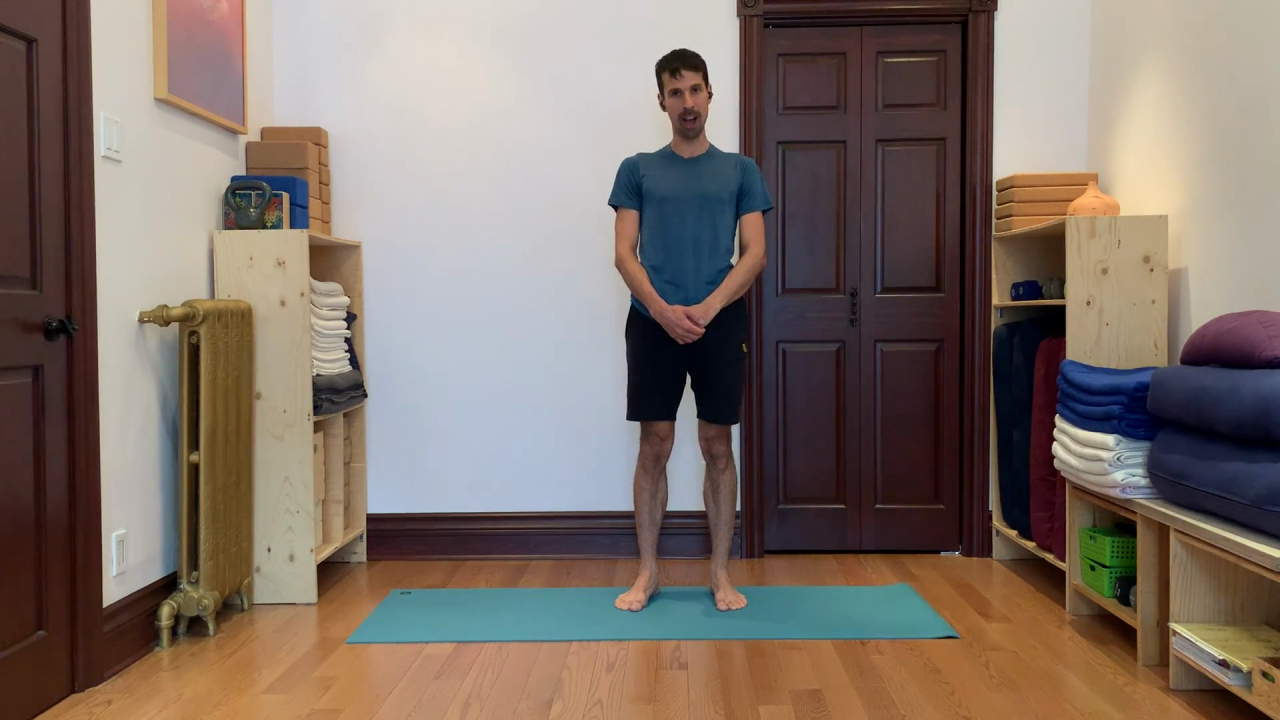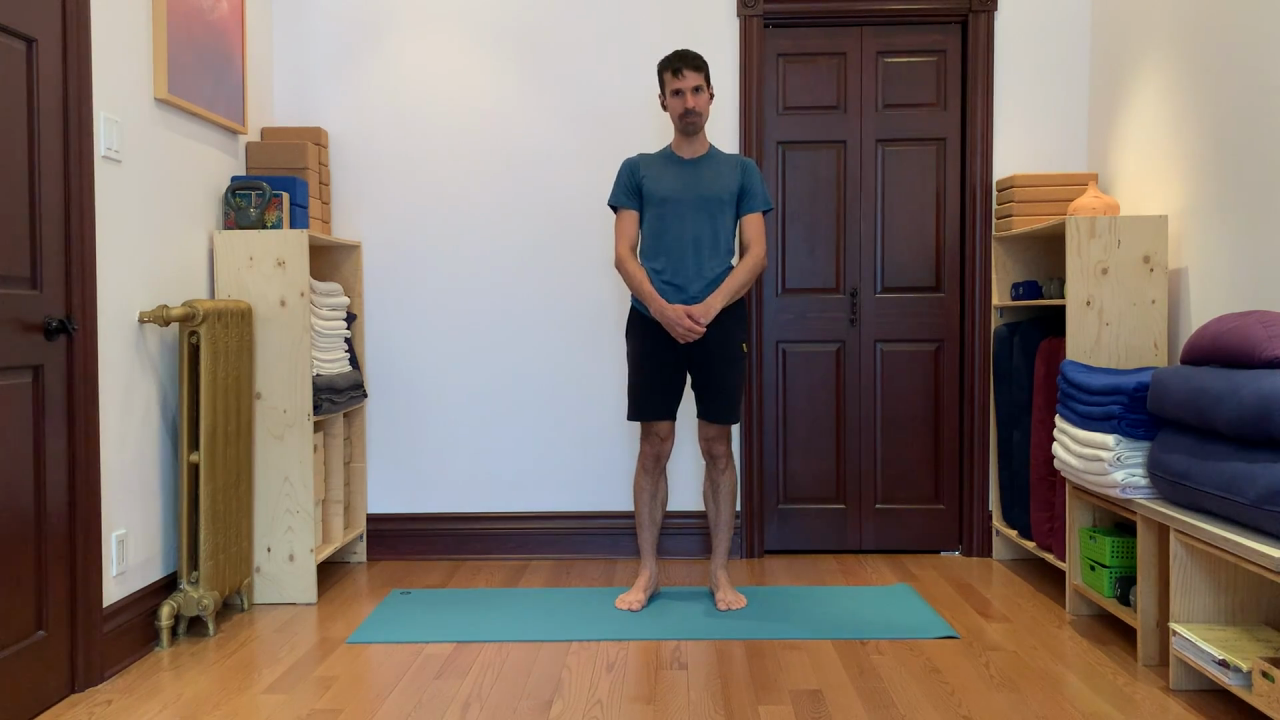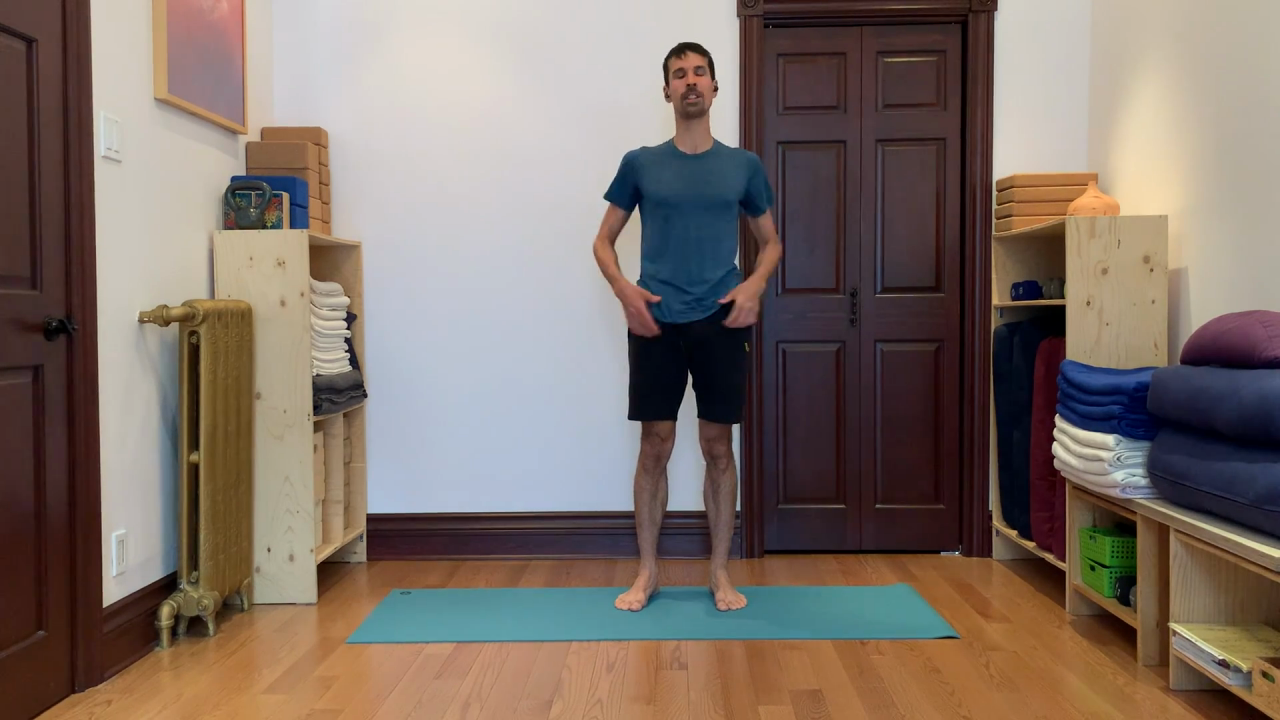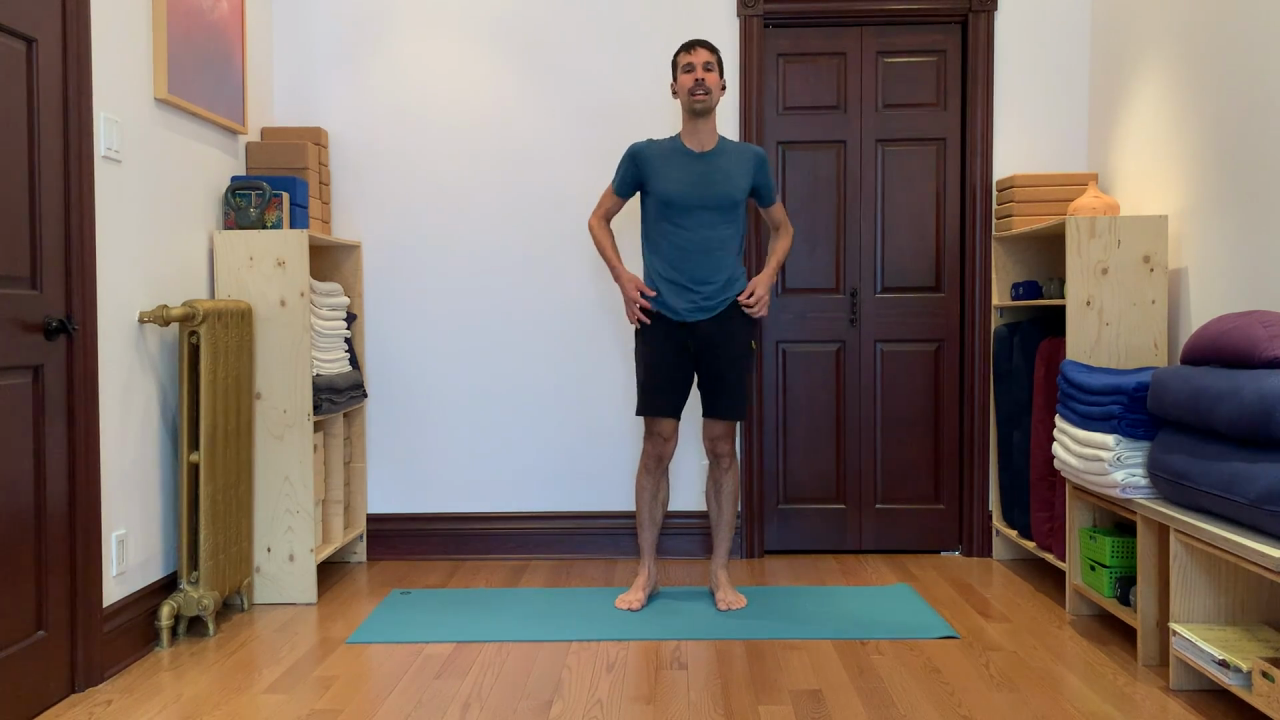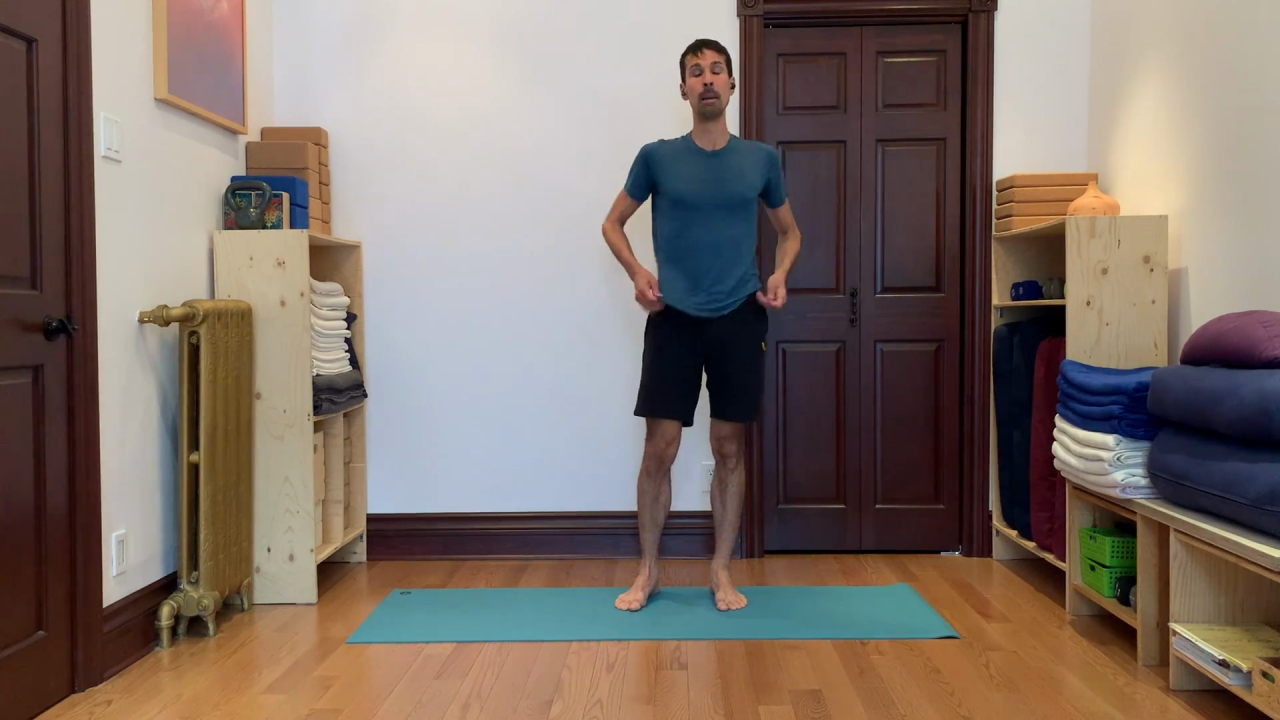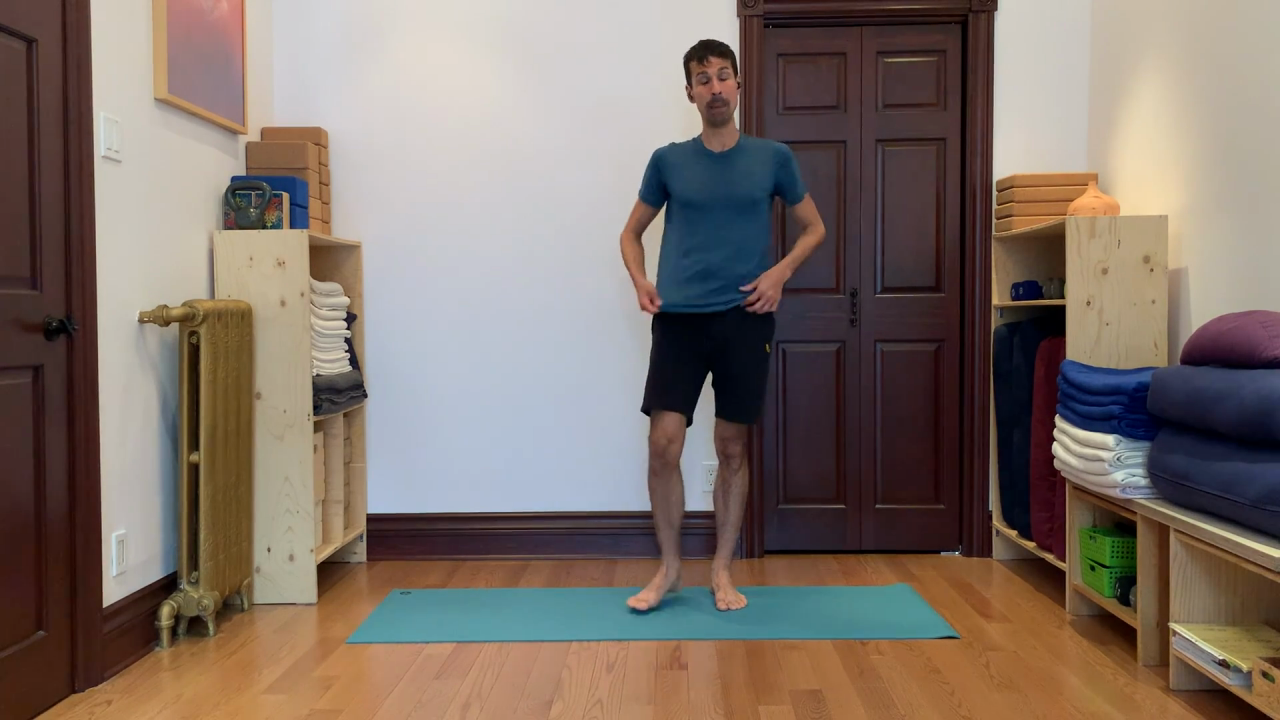
dt=0.2s
person 1, frame 1
left shoulder: (739, 170)
right shoulder: (637, 169)
left elbow: (754, 254)
right elbow: (624, 254)
left wrist: (707, 308)
right wrist: (662, 310)
left hip: (720, 322)
right hip: (653, 322)
left knee: (717, 447)
right knee: (653, 446)
left ankle: (720, 571)
right ankle: (647, 571)
person 1, frame 2
left shoulder: (740, 170)
right shoulder: (638, 170)
left elbow: (755, 253)
right elbow: (625, 256)
left wrist: (713, 302)
right wrist: (661, 306)
left hip: (720, 322)
right hip: (655, 321)
left knee: (717, 446)
right knee: (654, 445)
left ankle: (720, 571)
right ankle: (648, 570)
person 1, frame 3
left shoulder: (744, 165)
right shoulder: (640, 163)
left elbow: (771, 242)
right elbow: (602, 239)
left wrist: (755, 286)
right wrist: (623, 290)
left hip: (722, 323)
right hip: (656, 323)
left knee: (718, 448)
right knee: (655, 447)
left ankle: (720, 571)
right ankle: (648, 571)
person 1, frame 4
left shoulder: (751, 160)
right shoulder: (645, 156)
left elbow: (782, 228)
right elbow: (598, 220)
left wrist: (766, 277)
right wrist: (623, 277)
left hip: (728, 319)
right hip: (663, 320)
left knee: (722, 446)
right knee: (658, 445)
left ankle: (720, 571)
right ankle: (646, 570)
person 1, frame 5
left shoulder: (762, 159)
right shoulder: (656, 157)
left elbow: (789, 232)
right elbow: (613, 223)
left wrist: (780, 276)
right wrist: (637, 273)
left hip: (739, 318)
right hip: (673, 319)
left knee: (729, 447)
right knee: (660, 448)
left ankle: (721, 570)
right ankle: (648, 568)
person 1, frame 6
left shoulder: (773, 157)
right shoulder: (667, 160)
left elbow: (813, 227)
right elbow: (632, 231)
left wrist: (780, 272)
right wrist: (639, 281)
left hip: (745, 320)
right hip: (679, 319)
left knee: (733, 448)
right knee: (664, 444)
left ankle: (721, 570)
right ankle: (668, 566)
